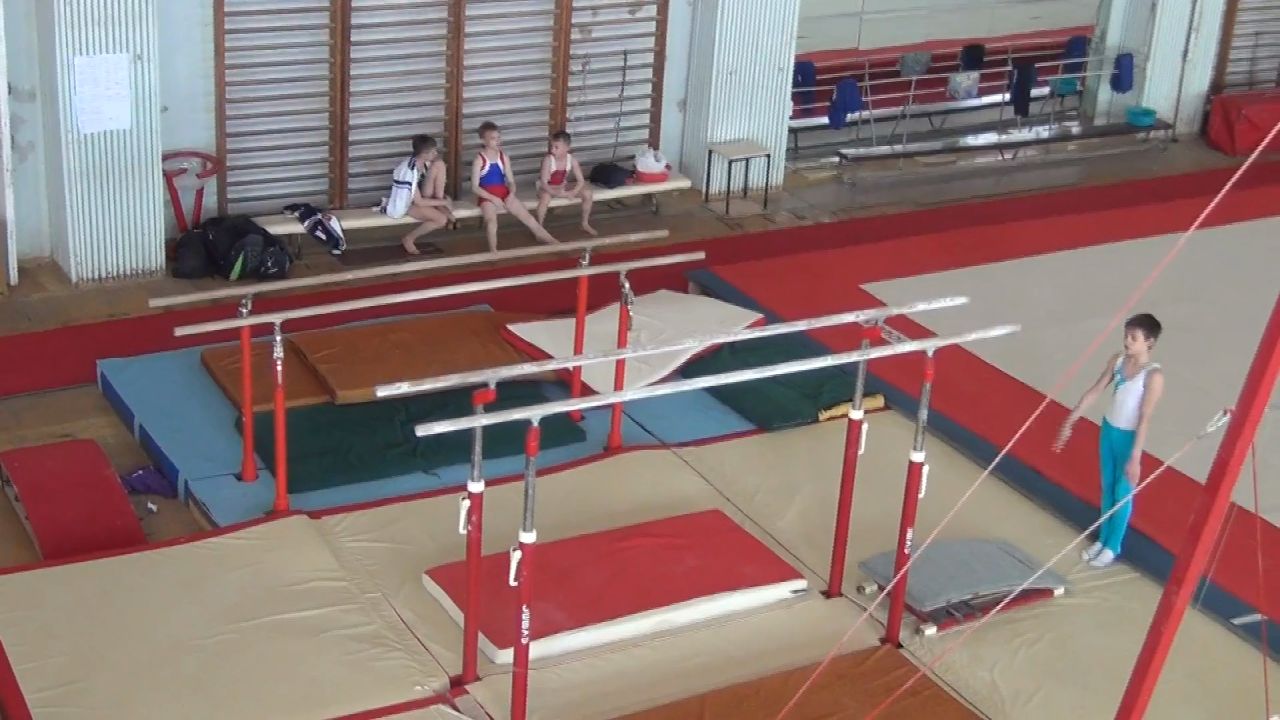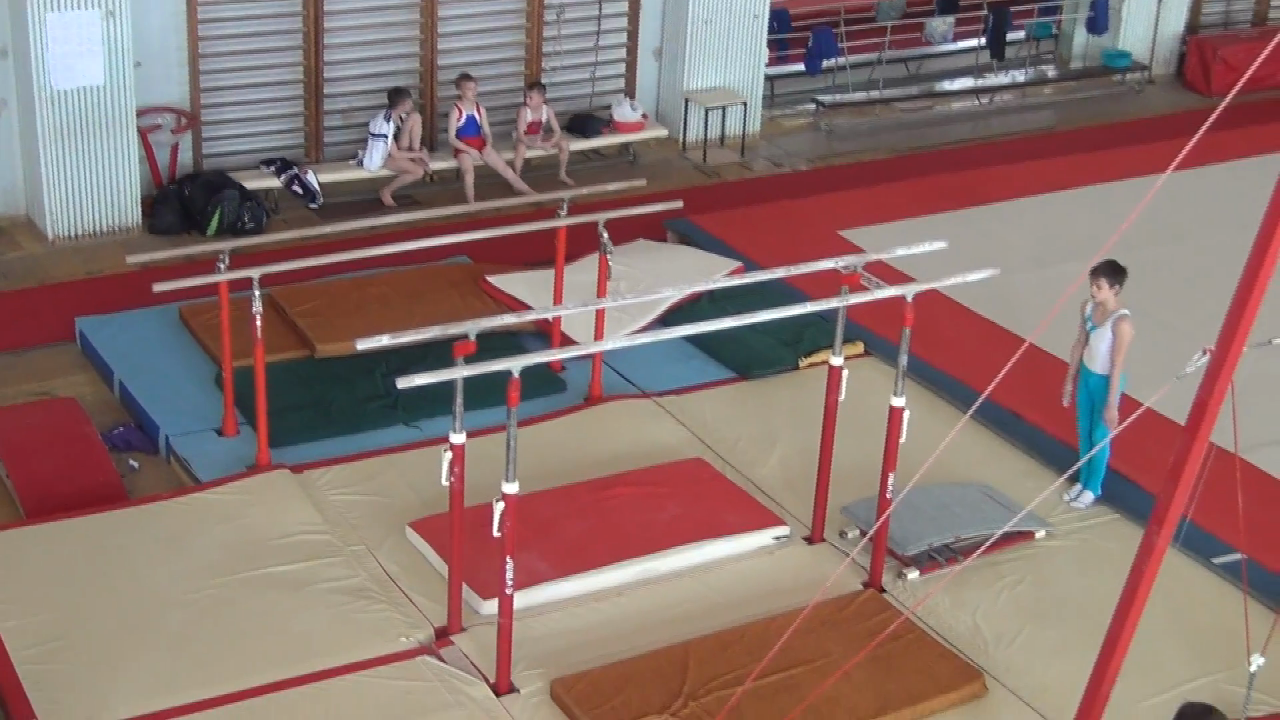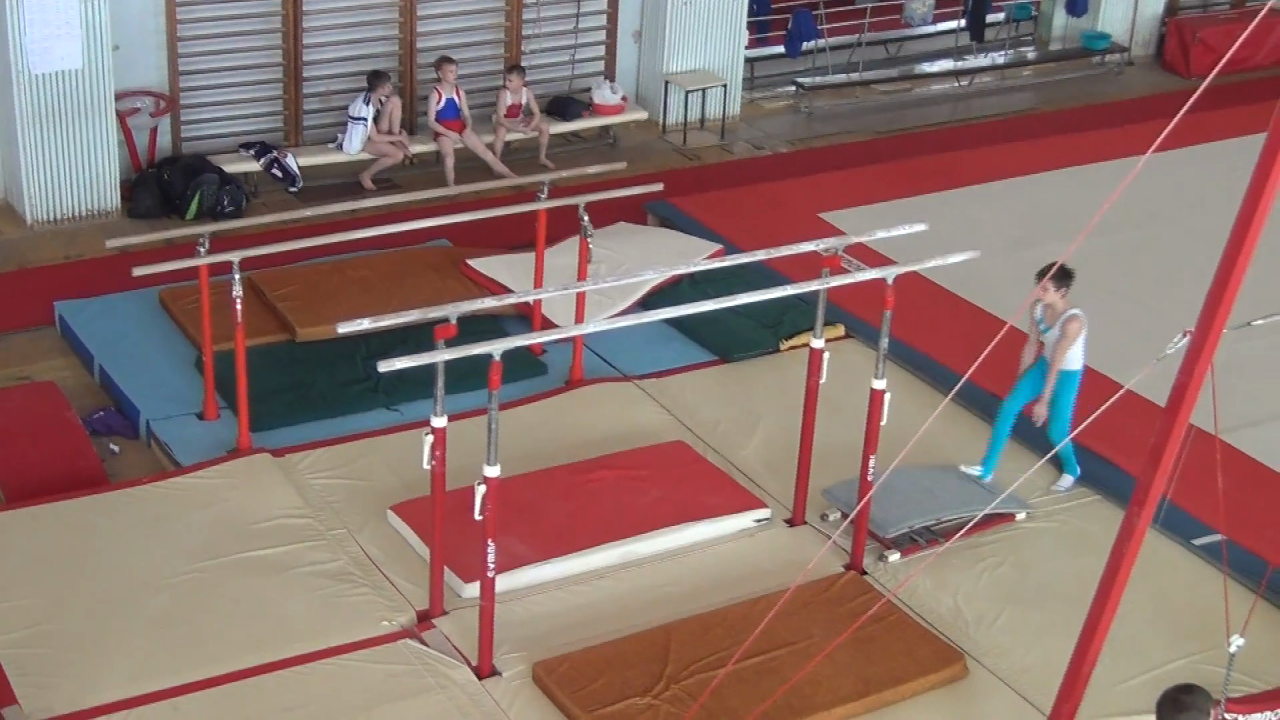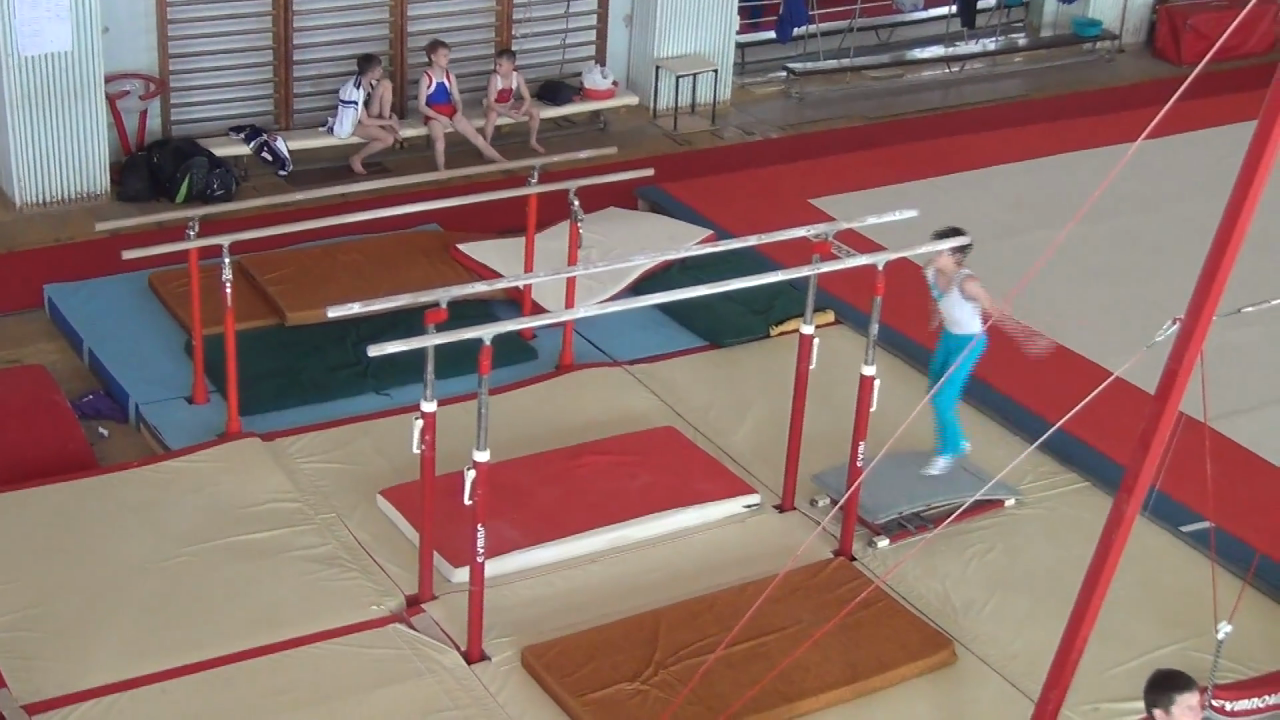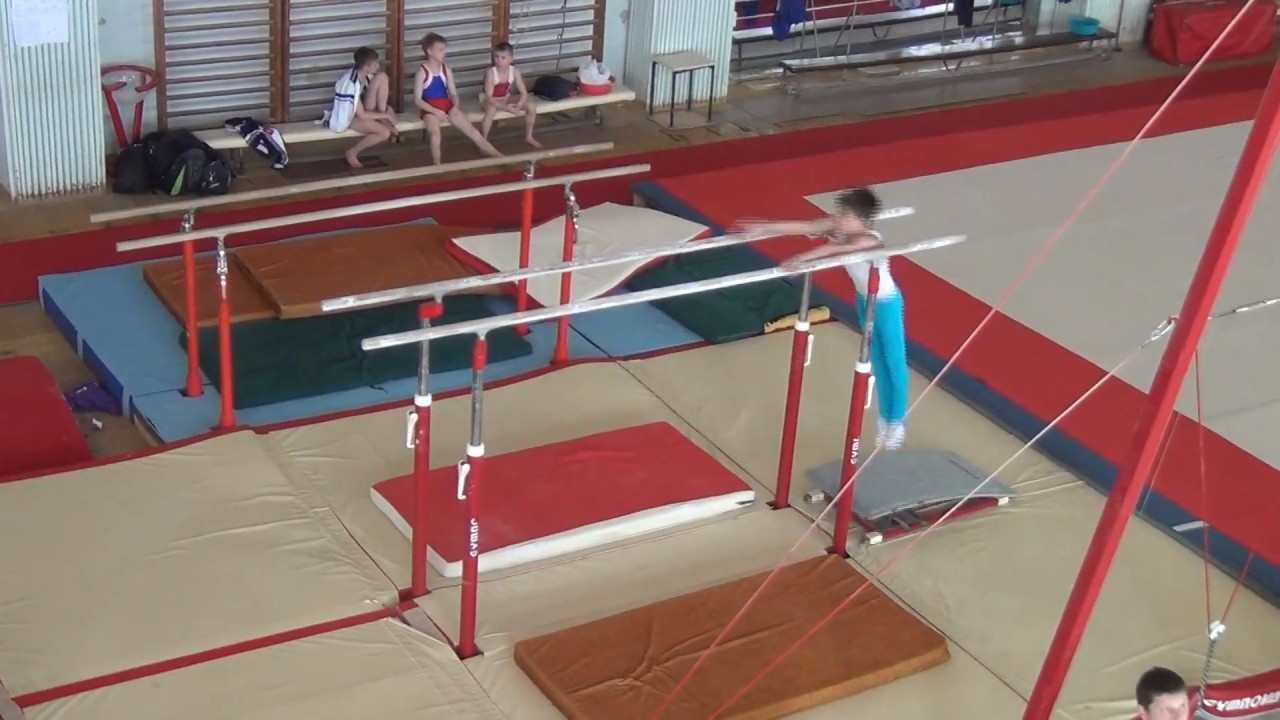
dt=0.5s
person 1, frame 1
left shoulder: (1154, 376)
right shoulder: (1118, 361)
left elbow: (1145, 419)
right elbow: (1094, 391)
left wrist: (1135, 459)
right wrist: (1070, 422)
left hip: (1128, 437)
right hip: (1108, 430)
left knee: (1122, 494)
right knee: (1107, 489)
left ankle: (1112, 547)
right ankle: (1102, 539)
person 1, frame 2
left shoulder: (1122, 322)
right shoulder: (1088, 307)
left elbow: (1117, 366)
left wrist: (1111, 405)
right wrist: (1070, 379)
left hip: (1106, 382)
right hip: (1085, 375)
left knee: (1100, 436)
right knee: (1084, 433)
left ankle: (1092, 489)
right ankle: (1082, 481)
person 1, frame 3
left shoulder: (1073, 321)
right shoulder: (1039, 308)
left elbow: (1056, 363)
left wrist: (1043, 401)
right wrist: (1021, 376)
left hip: (1066, 375)
right hip: (1043, 366)
left knee: (1056, 429)
right knee: (1007, 409)
left ankle: (1071, 471)
right ankle: (986, 468)
person 1, frame 4
left shoulder: (967, 283)
right shoulder: (931, 271)
left elbow: (996, 311)
left wrist: (1024, 338)
left hip: (969, 341)
right hip: (949, 335)
left knee: (943, 400)
right knee: (935, 393)
left ankle: (948, 451)
right ankle: (956, 442)
person 1, frame 5
left shoulder: (868, 242)
right shoulder: (839, 228)
left elbow: (837, 250)
right elbow: (801, 228)
left wrist: (802, 258)
right wrist: (761, 226)
left hip: (887, 304)
right hip: (864, 300)
left knee: (894, 364)
right knee: (878, 364)
left ankle: (897, 420)
right ankle: (886, 417)
